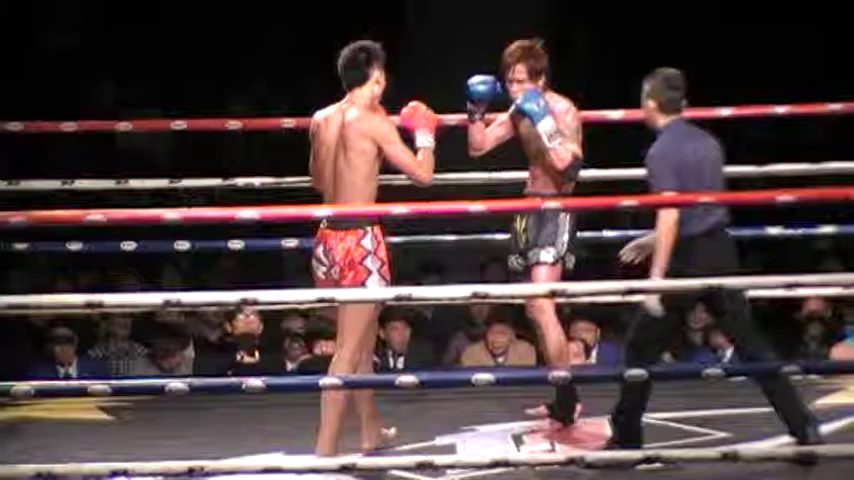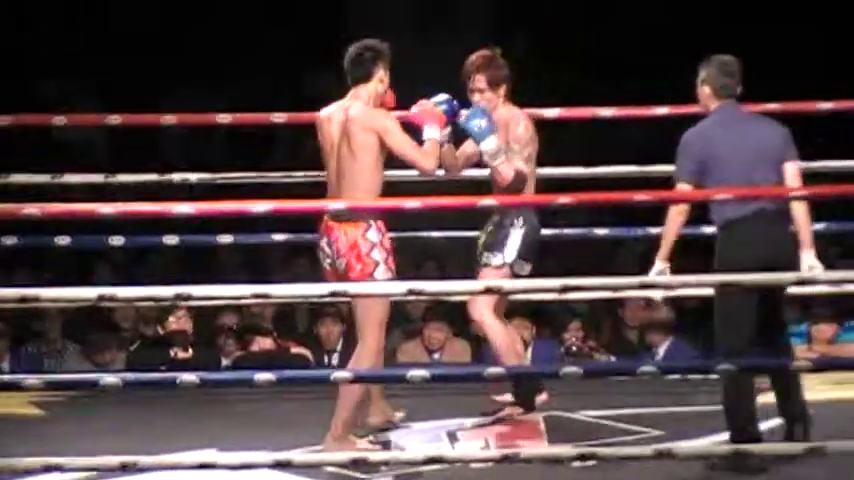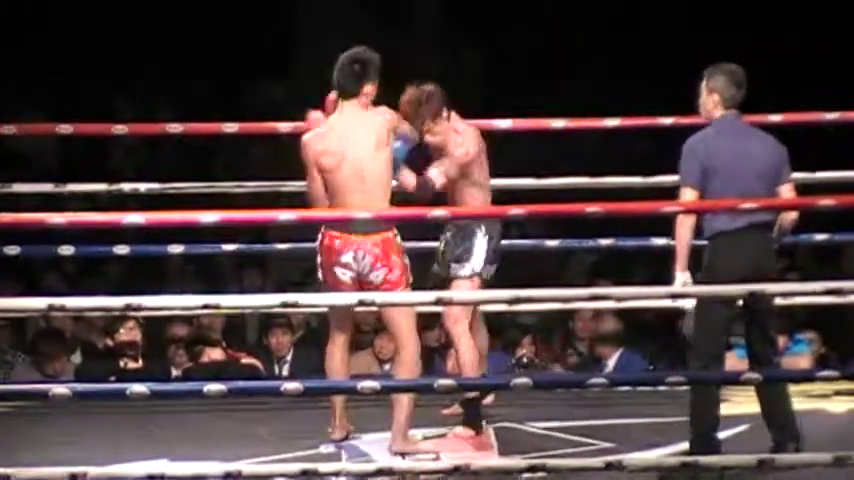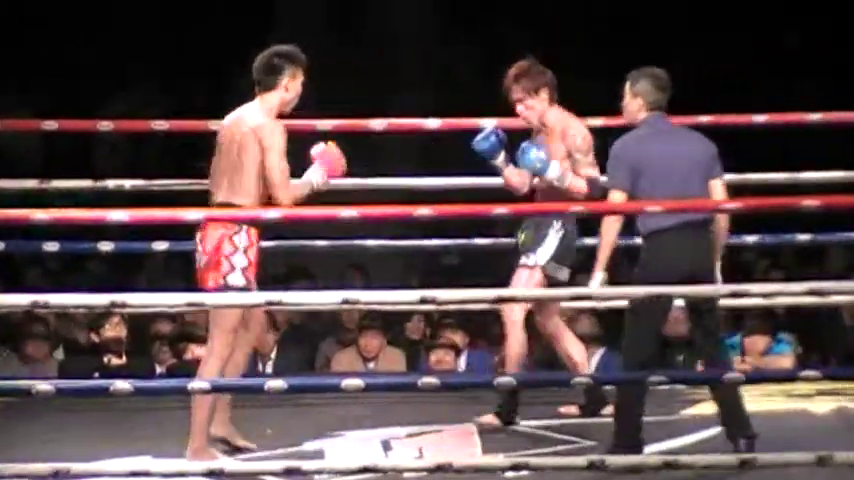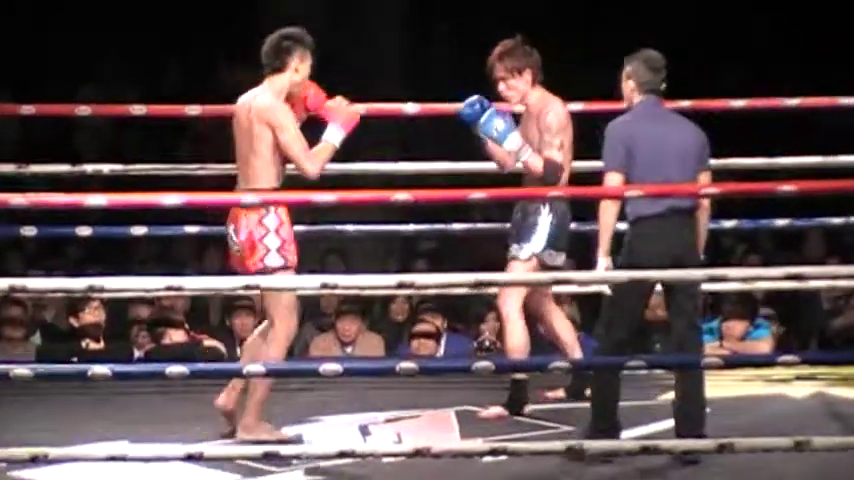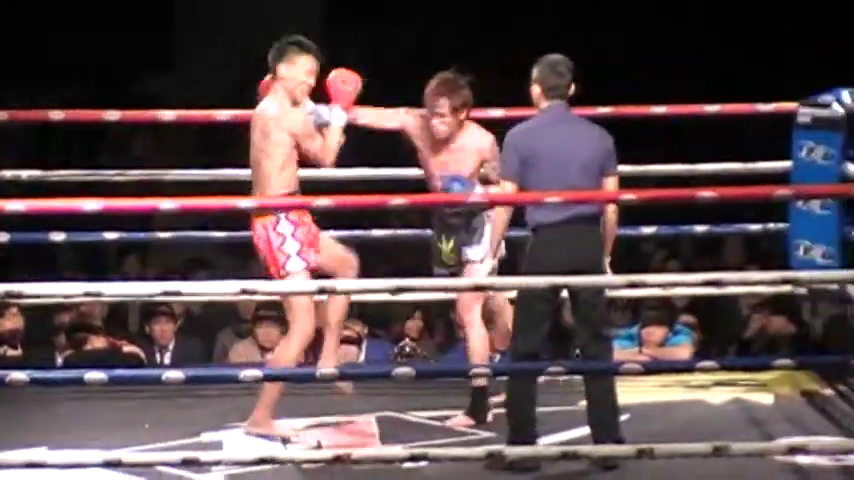
dt=0.7s
person 1, frame 1
left shoulder: (320, 121)
right shoulder: (375, 124)
right elbow: (423, 175)
right wrist: (425, 135)
left hip: (328, 238)
right hip: (359, 239)
left knee: (363, 341)
right knee: (348, 352)
left ankle: (371, 429)
right ankle: (325, 450)
person 1, frame 2
left shoulder: (326, 116)
right shoulder: (376, 118)
right elbow: (427, 164)
right wrist: (433, 129)
left hip: (332, 230)
right hip: (362, 231)
left knee: (370, 328)
right knee: (370, 340)
left ankle: (377, 408)
right ankle: (336, 435)
person 1, frame 3
left shoulder: (311, 141)
right shoulder: (382, 120)
left elbow: (318, 203)
right elbow: (400, 130)
left hip: (338, 244)
right hip: (378, 243)
left knee: (339, 334)
right knee: (407, 341)
left ankle: (338, 423)
right ankle: (400, 435)
person 1, frame 4
left shoulder: (234, 119)
right shoulder: (270, 127)
right elbow: (284, 197)
right wrist: (320, 171)
left hip: (221, 230)
right hip: (234, 236)
left knee: (251, 327)
right knee: (221, 344)
left ankle: (221, 422)
right ankle: (198, 445)
person 1, frame 5
left shoulder: (247, 102)
right shoulder: (273, 106)
right elbow: (310, 167)
left wrist: (297, 116)
right wrist: (337, 128)
left hip: (249, 216)
right hip: (265, 218)
left knee: (279, 317)
right knee: (285, 327)
left ankle: (233, 394)
right ankle: (250, 421)
person 1, frame 6
left shoulder: (274, 109)
right shoulder: (279, 112)
left elbow: (302, 141)
right elbow: (326, 157)
left wrist: (312, 109)
right wrist: (339, 111)
left hip: (286, 219)
right hip: (280, 222)
left knee: (347, 263)
right knee: (302, 325)
left ankle: (328, 356)
right ankle: (260, 417)
person 2, frame 1
left shoulder: (662, 150)
right shoulder: (706, 142)
left elbow: (669, 218)
left wrist: (656, 277)
right wrist: (650, 241)
left hip: (689, 257)
right hip: (723, 250)
left knee: (643, 349)
right knee: (751, 347)
left ankle: (625, 441)
right ankle: (803, 431)
person 2, frame 2
left shoulder: (698, 137)
right shoulder: (775, 130)
left elbow: (680, 205)
right elbow: (796, 192)
left wrist: (662, 259)
right wrist: (807, 250)
left hip: (738, 242)
right hip: (779, 237)
left knee: (734, 347)
right knee: (775, 335)
left ankle: (745, 447)
right ankle: (796, 425)
person 2, frame 3
left shoulder: (699, 144)
right shoulder: (770, 145)
left elbow: (687, 212)
right elbow: (790, 211)
left wrist: (681, 268)
left hip: (723, 253)
right hip: (761, 253)
left knee: (706, 355)
right knee: (764, 351)
left ankle: (704, 449)
right ankle: (786, 440)
person 2, frame 4
left shoulder: (627, 147)
right shoulder: (701, 143)
left elbow: (615, 214)
right elbow: (722, 208)
left wrist: (599, 270)
right wrist: (715, 261)
left hip: (660, 251)
right hip: (698, 251)
left knee: (638, 354)
right knee: (713, 346)
left ankle: (627, 446)
right ankle: (741, 433)
person 2, frame 5
left shoulder: (621, 128)
right shoulder: (691, 131)
left elbow: (612, 196)
right elbow: (704, 200)
left wrist: (603, 253)
right wrist: (696, 249)
left hip: (645, 237)
right hip: (684, 236)
left knee: (613, 337)
right knee: (688, 338)
left ankle: (603, 434)
right ankle: (692, 436)
person 2, frame 6
left shoulder: (521, 136)
right shoulder: (599, 137)
left elbow: (505, 203)
right elbow: (610, 206)
left wrist: (490, 254)
right wrist: (603, 254)
left hip: (546, 245)
right hip: (587, 243)
left knee: (527, 347)
right knee: (596, 344)
left ankle: (522, 446)
right ankle: (608, 442)
person 3, frame 1
left shoulder: (563, 112)
right shoulder: (518, 112)
left elbow: (570, 171)
right elbow: (477, 147)
left wrist: (543, 123)
right wrist: (476, 109)
left hip: (555, 215)
right hip: (530, 212)
left knee: (541, 308)
right knee: (536, 308)
left ankle: (564, 406)
right ankle: (563, 396)
person 3, frame 2
left shoulder: (518, 124)
right shoulder: (487, 123)
left elbow: (516, 185)
right elbow: (453, 168)
left wrist: (488, 143)
left hip: (515, 222)
right hip: (499, 221)
left knee: (479, 308)
right knee: (492, 310)
left ankle: (523, 395)
right ankle: (531, 385)
person 3, frame 3
left shoulder: (465, 144)
right shoulder: (446, 127)
left elbow: (426, 187)
left wrist: (391, 173)
left hip: (477, 231)
right hip: (460, 227)
left knee: (454, 320)
right knee: (468, 315)
left ankle: (471, 417)
right ankle: (480, 389)
person 3, frame 4
left shoulder: (572, 130)
right shoulder: (540, 132)
left elbow: (592, 189)
right elbow: (522, 184)
left wrist: (552, 171)
right wrist: (499, 160)
left hip: (557, 228)
right hip: (539, 226)
left knee: (513, 312)
right knee: (548, 321)
left ankle: (508, 405)
right ankle: (595, 397)
person 3, frame 5
left shoulder: (552, 111)
right shoulder: (527, 112)
left elbow: (552, 174)
right elbow: (507, 163)
left wrist: (514, 141)
right wrist: (483, 128)
left hip: (546, 212)
right hip: (533, 211)
left knee: (509, 302)
right knee: (541, 302)
left ankle: (516, 396)
person 3, frame 6
left shoulder: (482, 142)
right shoulder: (419, 122)
right elbow: (366, 116)
left wrist: (474, 193)
left hip: (478, 224)
right hip: (447, 226)
left knee: (469, 311)
right knee: (494, 302)
left ankle: (478, 406)
